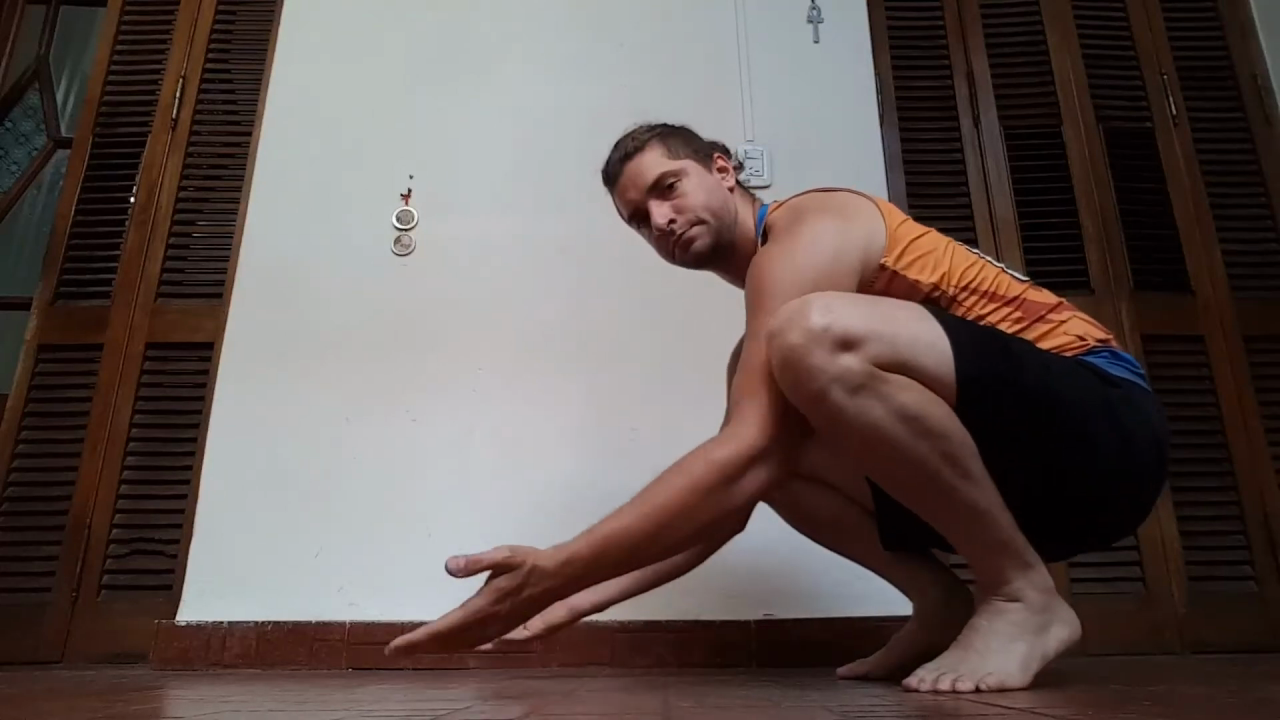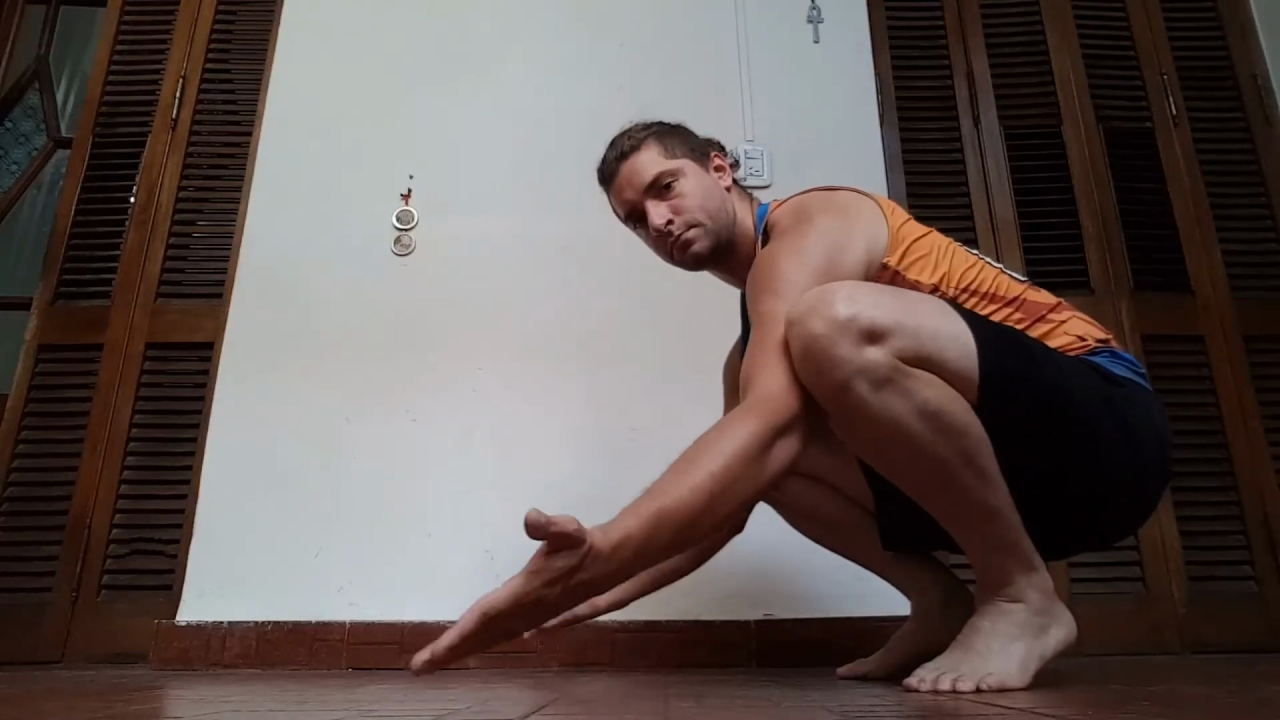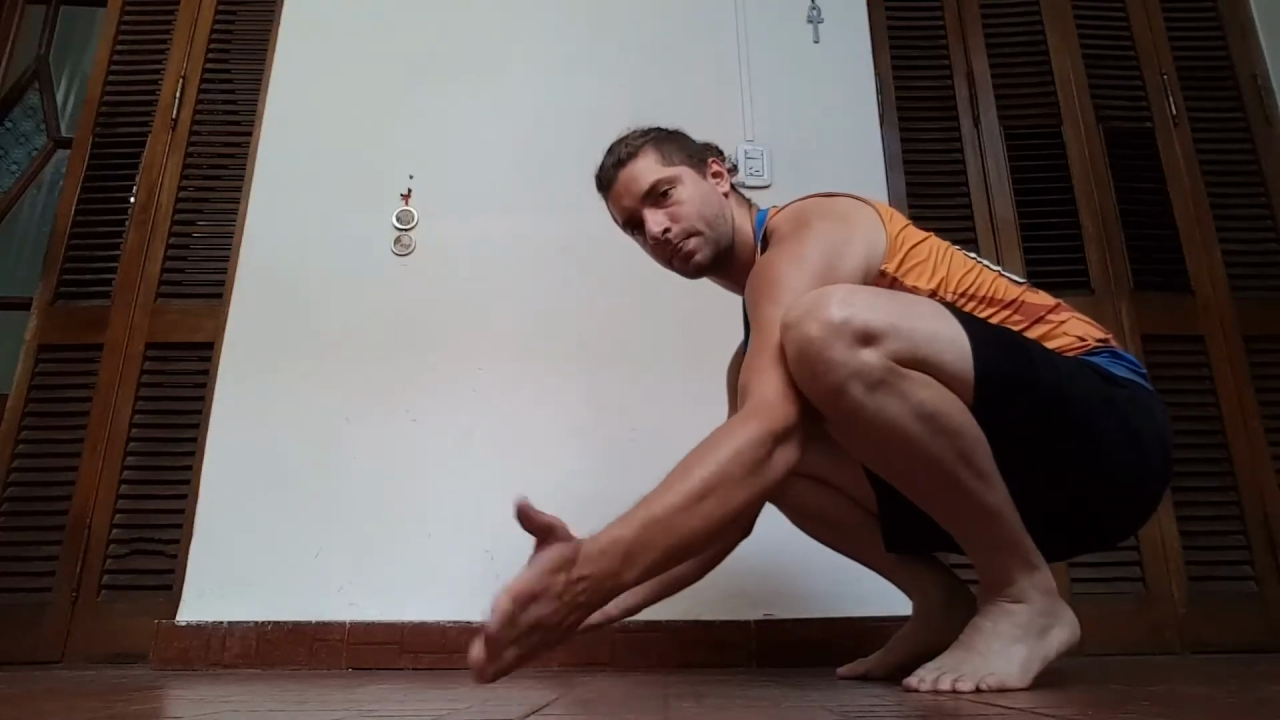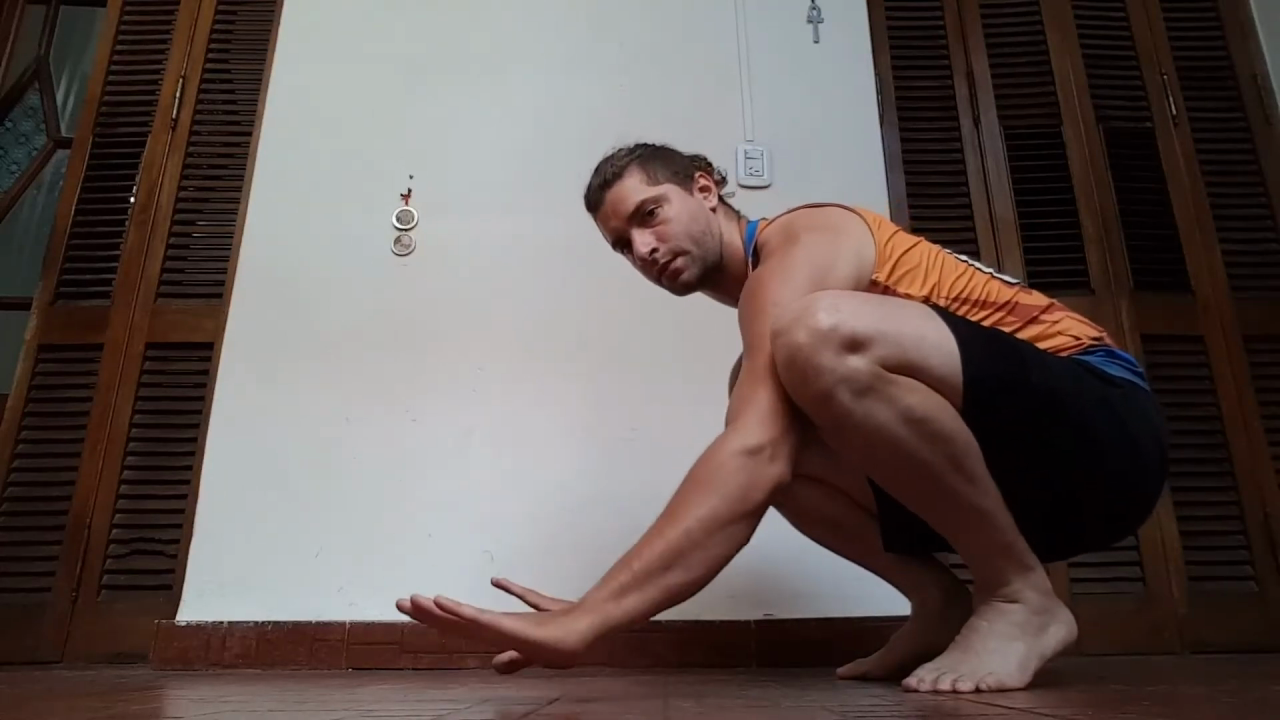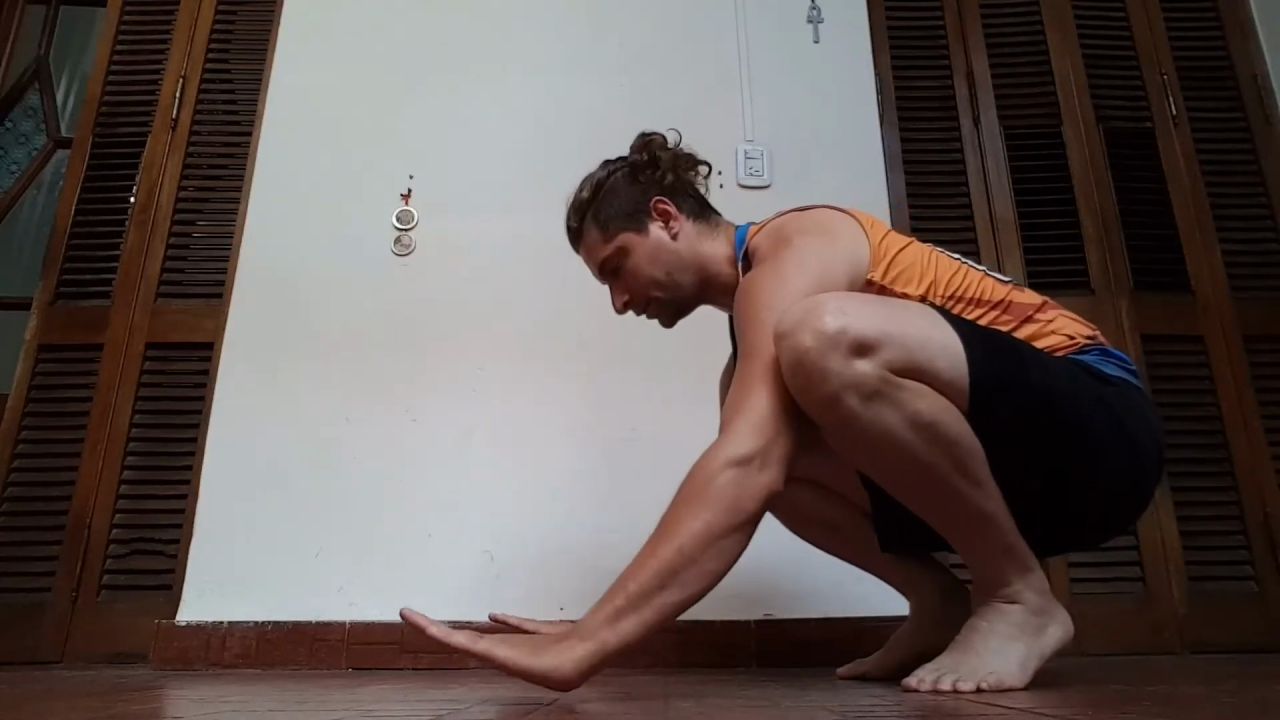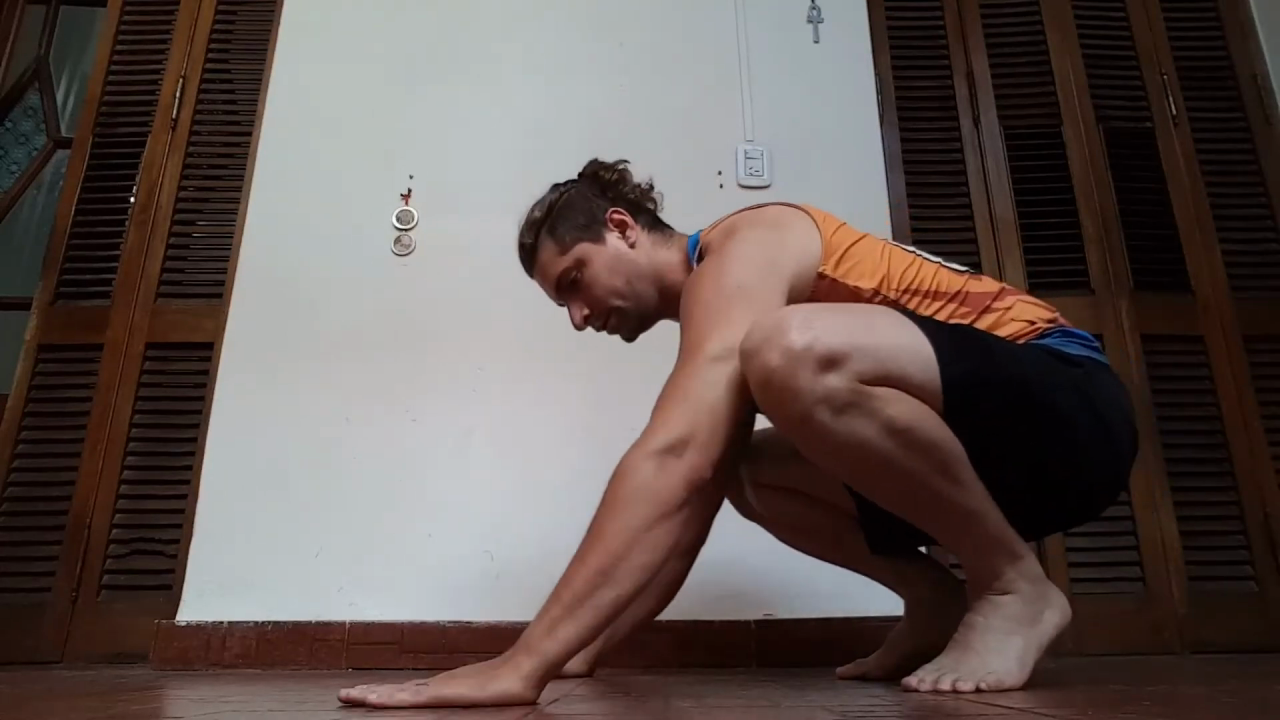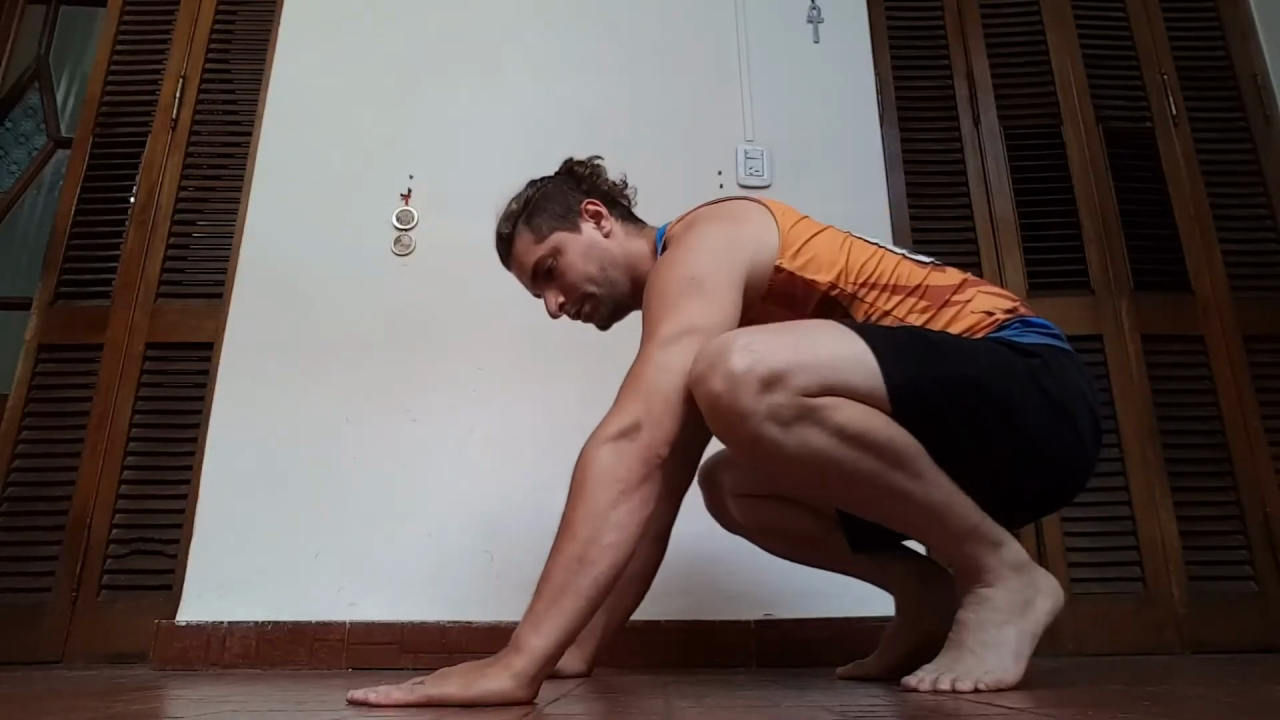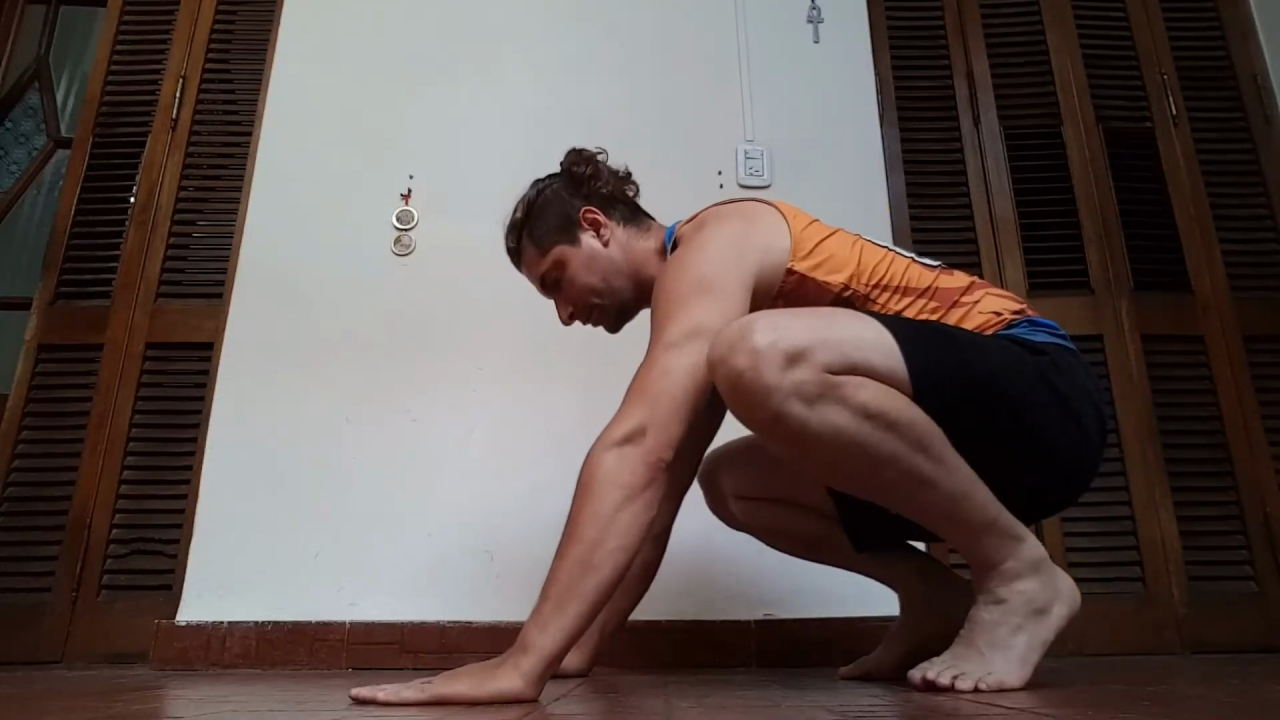
dt=0.4s
person 1, frame 1
left shoulder: (809, 230)
right shoulder: (758, 346)
left elbow: (750, 459)
right elbow: (726, 502)
left wrist: (553, 571)
right wrist: (585, 594)
left hip: (1099, 421)
right hip: (1011, 467)
left knee: (815, 336)
left ankle: (1022, 595)
right ankle: (945, 605)
person 1, frame 2
left shoulder: (811, 226)
right shoulder: (756, 339)
left elbow: (771, 428)
right elbow: (719, 506)
left wrist: (595, 558)
right wrist: (596, 587)
left hip: (1106, 424)
right hip: (1013, 464)
left knee: (838, 324)
right knee: (746, 462)
left ankle: (1021, 598)
right ankle: (945, 605)
person 1, frame 3
left shoulder: (805, 235)
right shoulder: (758, 350)
left elbow: (771, 439)
right elbow: (729, 508)
left wrist: (593, 567)
right wrist: (605, 600)
left hip: (1106, 426)
right hip: (1032, 475)
left knee: (835, 329)
left ankle: (1024, 595)
right ankle: (948, 606)
person 1, frame 4
left shoulder: (800, 243)
right shoulder: (763, 339)
left elbow: (755, 460)
right elbow: (734, 503)
left wrist: (584, 619)
right wrist: (593, 611)
left hip: (1103, 424)
right hip: (1016, 471)
left knee: (822, 335)
left ankle: (1018, 599)
right ankle: (945, 605)
person 1, frame 5
left shoulder: (790, 252)
right shoulder: (759, 331)
left elbow: (746, 471)
right elbow: (745, 474)
left wrist: (583, 645)
right wrist: (602, 627)
left hip: (1098, 422)
right hip: (1018, 465)
left knee: (826, 336)
left ankle: (1018, 598)
right ankle: (946, 605)
person 1, frame 6
left shoulder: (739, 252)
right shoulder: (719, 320)
left elbow: (672, 461)
right elbow: (686, 505)
left wrist: (525, 663)
right wrist: (583, 649)
left hip: (1067, 406)
right hip: (990, 436)
left knee: (794, 352)
right knee: (750, 472)
left ankle: (1013, 590)
right ankle: (941, 604)
person 1, frame 7
left shoulder: (704, 240)
right shoulder: (691, 315)
left elbow: (633, 445)
right elbow: (653, 492)
left wrist: (519, 661)
right wrist: (578, 651)
left hip: (1029, 392)
right hip: (962, 429)
left knee: (742, 375)
right knee: (729, 485)
left ankle: (999, 578)
right ankle: (931, 597)
person 1, frame 8
left shoulder: (711, 245)
right shoulder: (702, 316)
left elbow: (638, 451)
right elbow: (658, 489)
left wrist: (525, 662)
right wrist: (579, 649)
left hip: (1039, 393)
right hip: (968, 426)
left knee: (762, 358)
right knee: (730, 481)
left ankle: (1017, 575)
right ankle: (939, 598)
